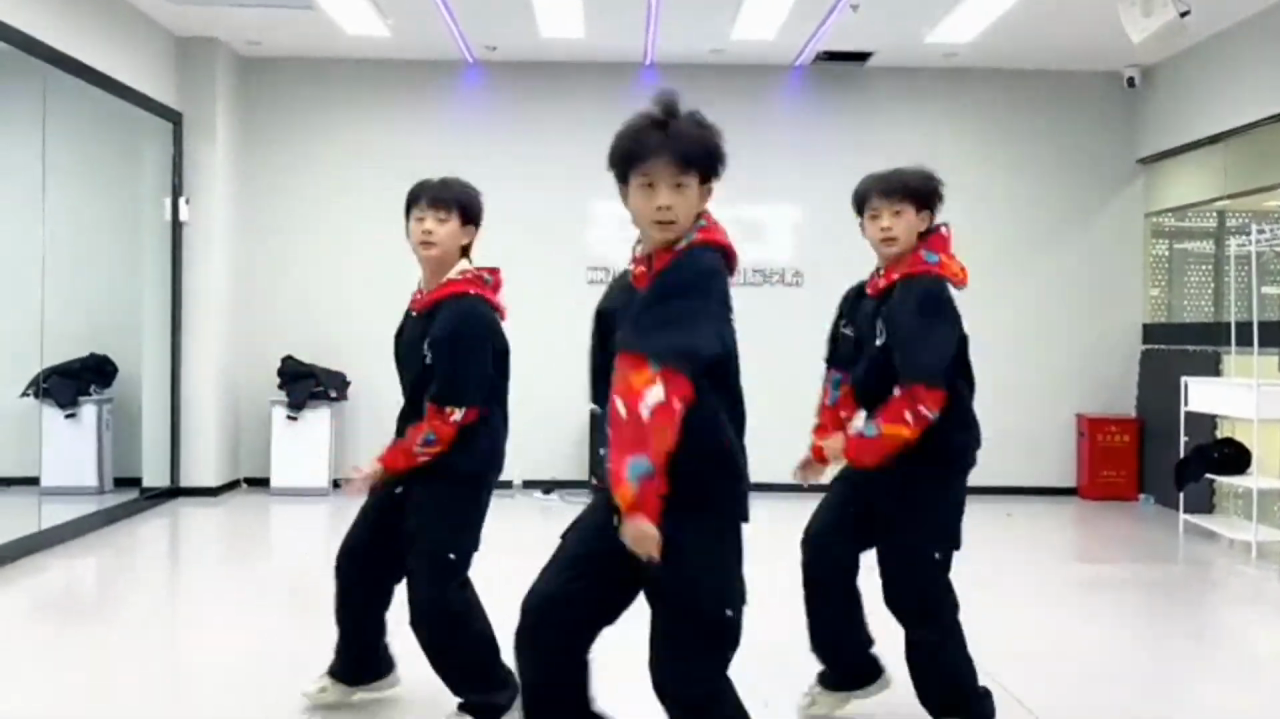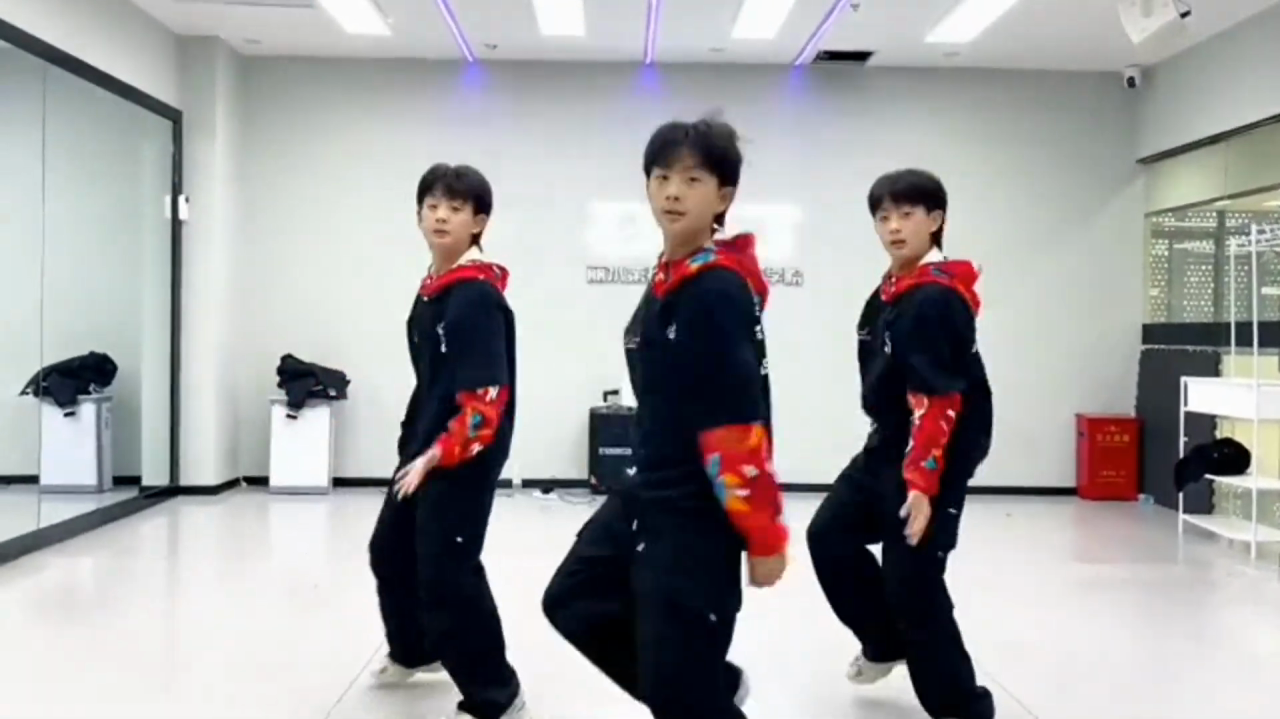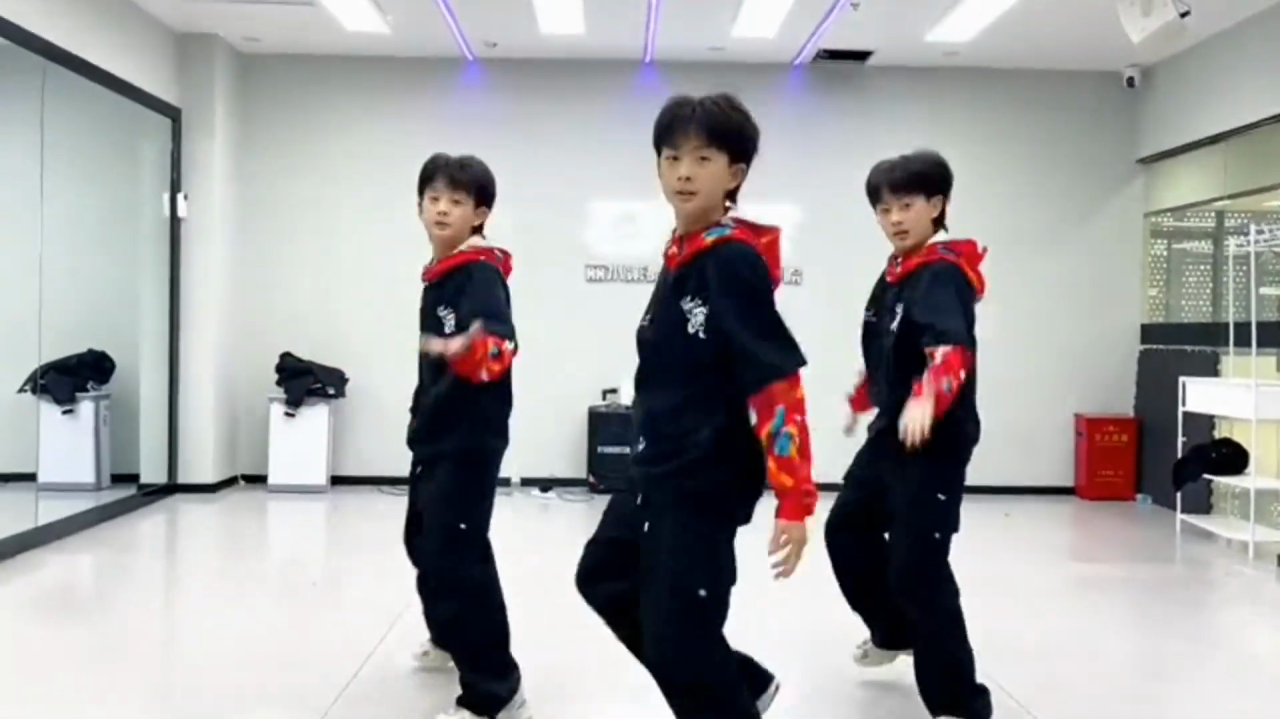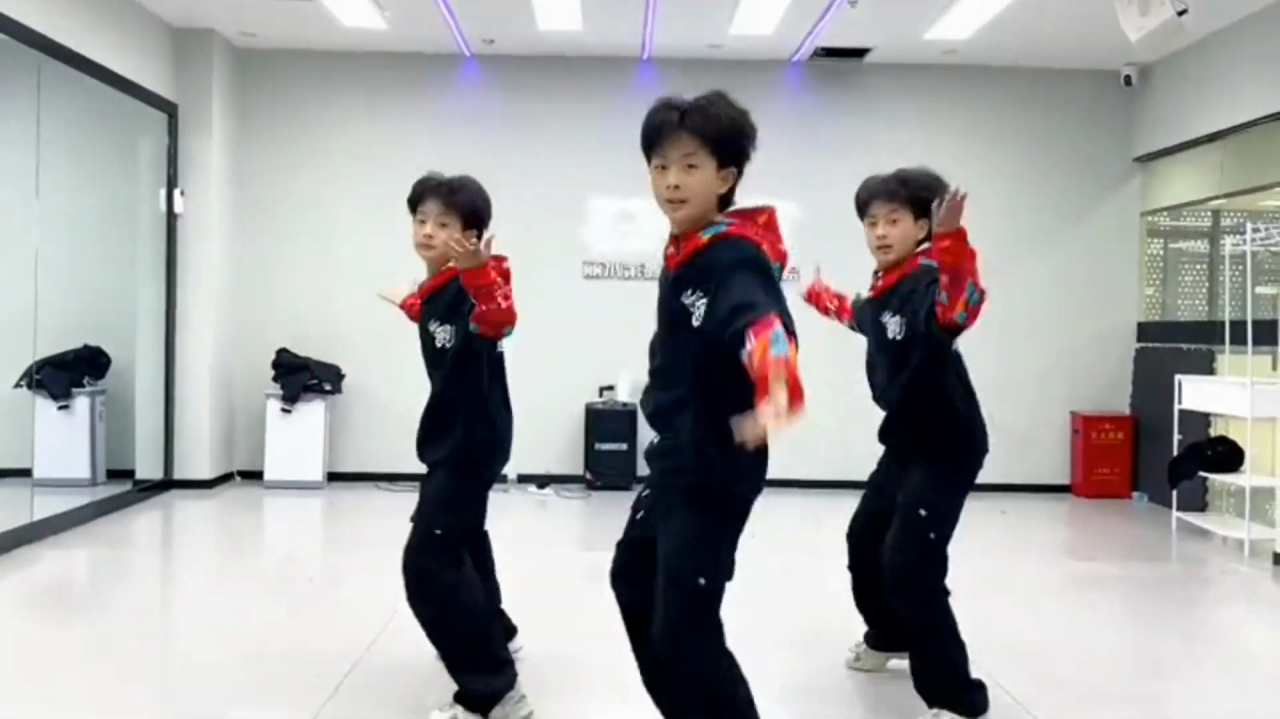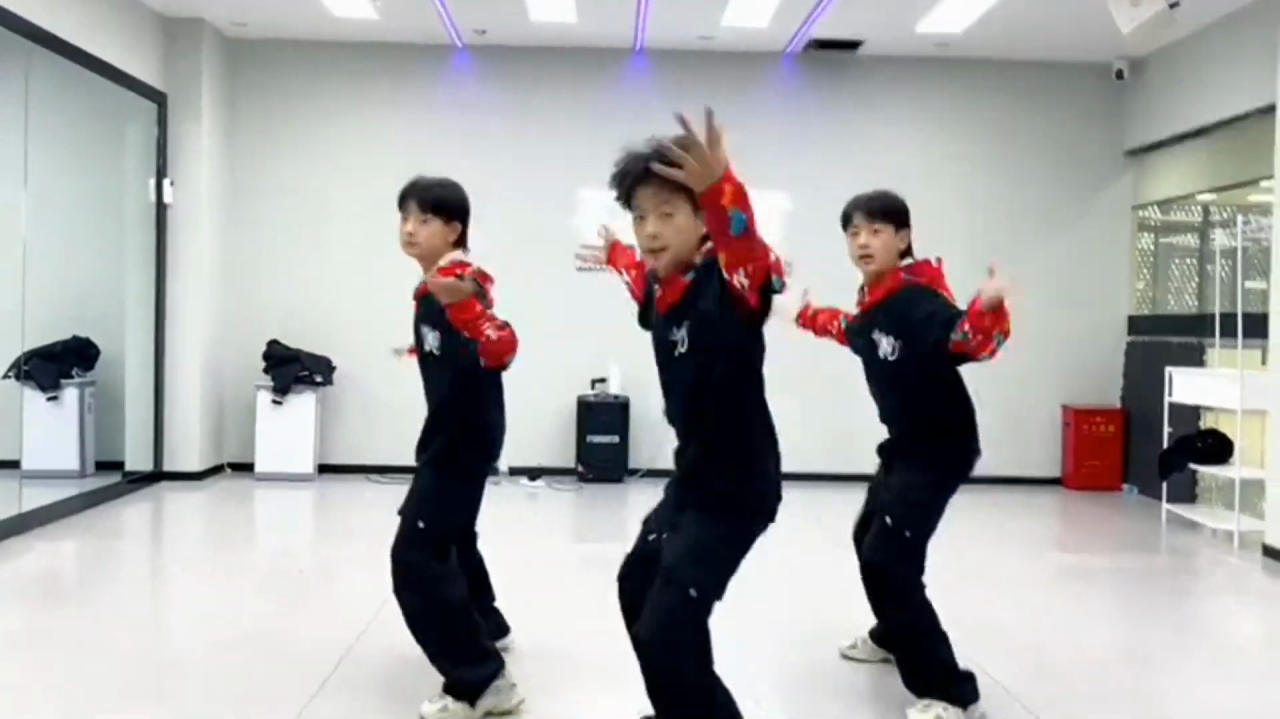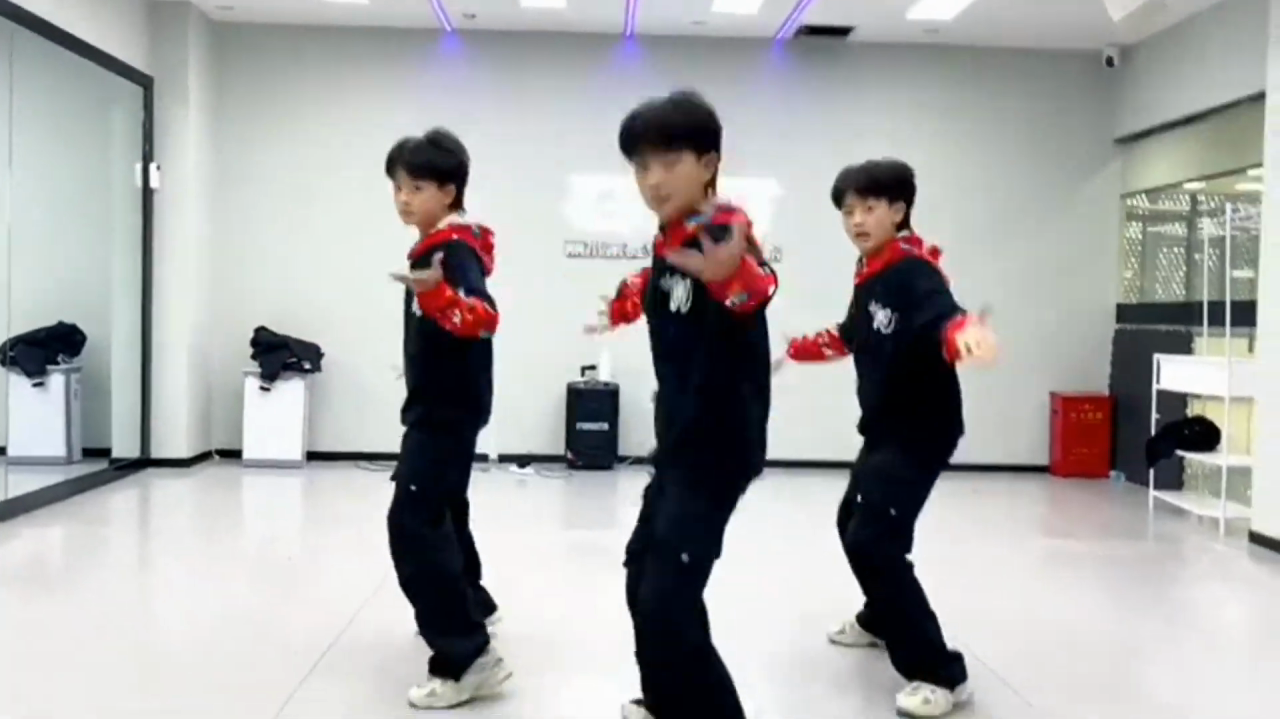
dt=0.1s
person 1, frame 1
left shoulder: (704, 264)
right shoulder: (634, 278)
left elbow: (657, 377)
left wrist: (639, 494)
right wrist: (630, 492)
left hip: (699, 507)
right hip: (636, 496)
right knee: (546, 625)
person 1, frame 2
left shoulder: (720, 291)
right shoulder: (662, 286)
left elbow: (736, 424)
left wrist: (765, 536)
left hip: (702, 515)
right hip: (648, 497)
right knee: (570, 601)
person 1, frame 3
left shoulder: (738, 264)
right shoulder: (682, 254)
left elbow: (779, 388)
left wrist: (795, 502)
left hip: (705, 482)
right hip: (656, 469)
left knee: (680, 640)
right knee: (606, 580)
person 1, frame 4
left shoulder: (738, 256)
right shoulder: (682, 253)
left elbow: (765, 327)
left wrist: (777, 397)
left hip: (713, 476)
right hip: (672, 466)
left knee: (682, 634)
right knee: (634, 583)
person 1, frame 5
left shoulder: (721, 276)
right shoulder: (664, 279)
left elbow: (758, 274)
left wrist: (722, 191)
right wrist: (618, 257)
left hip: (734, 490)
right hip: (694, 481)
left knee: (669, 629)
right knee: (638, 586)
person 1, frame 6
left shoulder: (720, 240)
right shoulder: (667, 242)
left elbow: (755, 288)
left wrist: (730, 273)
right wrist: (622, 305)
left hip: (718, 452)
right hip: (682, 449)
left knee: (666, 602)
right knee: (645, 568)
person 2, frame 1
left shoulder: (471, 314)
right shoulder: (423, 302)
left elbow: (454, 415)
left wrist: (386, 463)
right wrist: (389, 458)
left hip: (457, 473)
right hip: (409, 467)
left knee: (436, 588)
right knee: (359, 561)
right ankle: (360, 668)
person 2, frame 2
left shoulder: (478, 297)
right shoulder: (431, 292)
left elbow: (487, 396)
left wrist: (436, 457)
left hip: (465, 462)
right hip: (423, 453)
left knee: (445, 574)
right knee: (393, 553)
right ankle: (414, 651)
person 2, frame 3
left shoulder: (481, 274)
right shoulder: (437, 273)
left elbow: (500, 350)
left wrist: (466, 352)
left hip: (466, 442)
right hip: (437, 435)
left knee: (452, 560)
right knee: (425, 545)
right ankle: (453, 640)
person 2, frame 4
left shoulder: (472, 283)
right shoulder: (434, 288)
left elbow: (498, 319)
left wrist: (482, 275)
right wrist: (411, 307)
left hip: (469, 448)
right hip: (450, 443)
left knee: (432, 562)
right knee: (460, 546)
right ankle: (493, 636)
person 2, frame 5
left shoulder: (460, 287)
right shoulder: (430, 288)
left elbow: (500, 349)
left wrist: (466, 310)
left hip: (459, 447)
right hip: (451, 442)
left knee: (418, 560)
right knee: (449, 544)
right ankle: (484, 628)
person 2, frame 6
left shoulder: (458, 252)
right shoulder: (430, 250)
left elbow: (480, 318)
left wrist: (436, 294)
left hip: (446, 412)
right hip: (438, 408)
left knee: (414, 525)
right knee: (442, 511)
left ankle: (468, 658)
right ankle: (470, 605)
person 3, frame 1
left shoulder: (926, 294)
right shoulder: (858, 298)
left elbow: (924, 395)
right elbow: (842, 377)
left wrist: (853, 450)
right wrist: (824, 444)
left hip: (931, 460)
right hip: (877, 454)
left knee: (914, 586)
right knee: (824, 547)
right ankle: (845, 670)
person 3, frame 2
left shoulder: (935, 302)
right shoulder: (881, 300)
left elbow: (940, 402)
left wrist: (923, 484)
right wrist: (887, 464)
left hip: (937, 460)
right hip: (889, 448)
left knee: (911, 582)
right knee: (828, 539)
right ankle: (885, 642)
person 3, frame 3
left shoulder: (942, 277)
right shoulder: (894, 275)
left elbow: (951, 349)
left wrist: (926, 402)
right wrist: (861, 397)
left hip: (937, 440)
right hip: (891, 430)
left knee: (916, 565)
right knee: (848, 531)
right ankle: (893, 632)
person 3, frame 4
left shoulder: (929, 280)
right shoulder: (883, 289)
left elbow: (960, 307)
left wrist: (951, 238)
right wrist: (825, 299)
left hip: (944, 447)
right hip: (903, 440)
left knee: (909, 566)
right knee: (865, 540)
right ankle: (889, 635)
person 3, frame 5
left shoulder: (918, 297)
right shoulder: (874, 301)
left elbow: (970, 339)
left wrist: (987, 310)
right wrist: (812, 317)
left hip: (939, 452)
right hip: (906, 448)
left knee: (888, 559)
right knee: (871, 542)
right ankle: (894, 634)
person 3, frame 6
left shoulder: (914, 272)
right shoulder: (869, 277)
left elbow: (950, 322)
right elbow: (850, 335)
left wrist: (971, 336)
right wrist: (799, 349)
left hip: (920, 432)
right hip: (886, 429)
left knee: (873, 540)
right knee: (855, 523)
left ankle: (938, 673)
right ankle: (881, 618)
